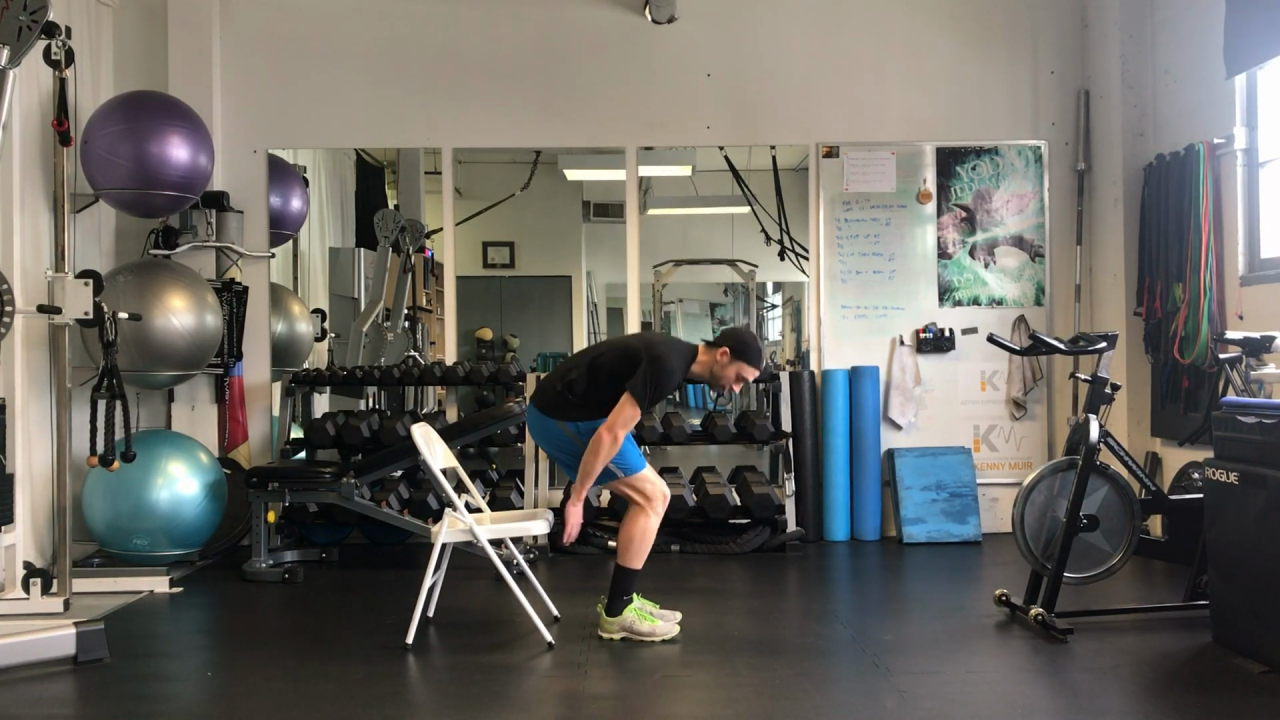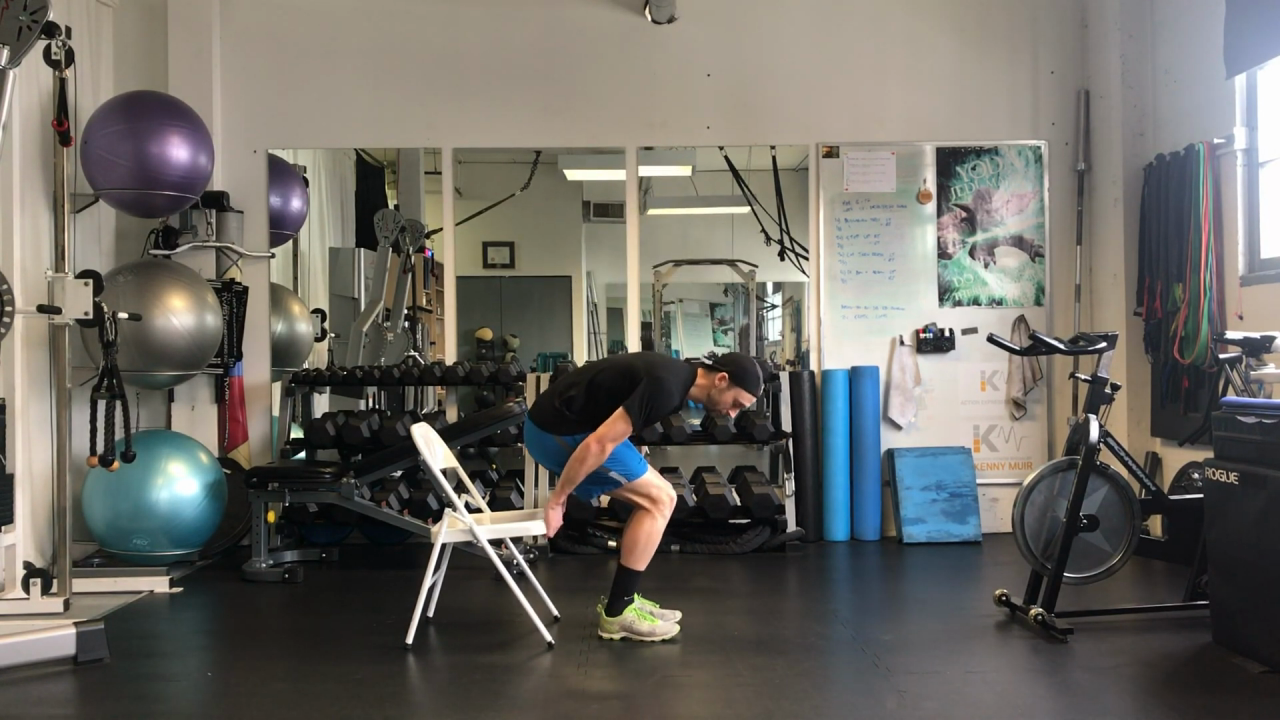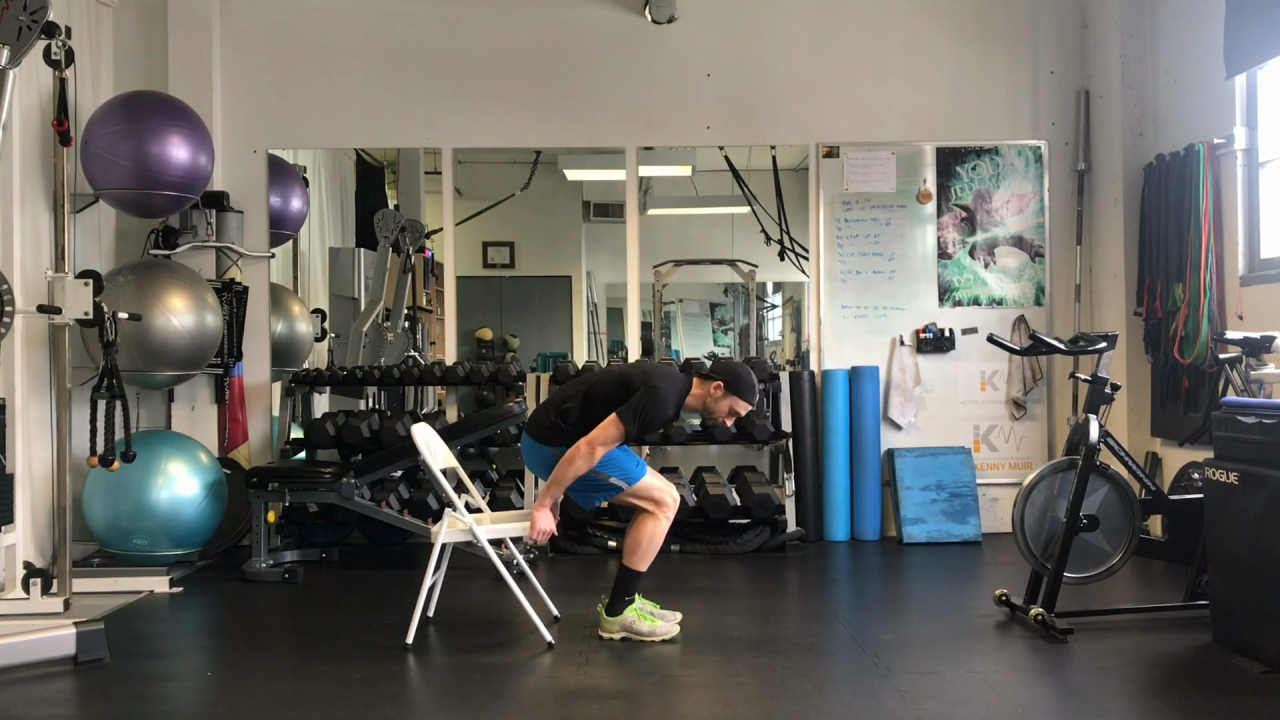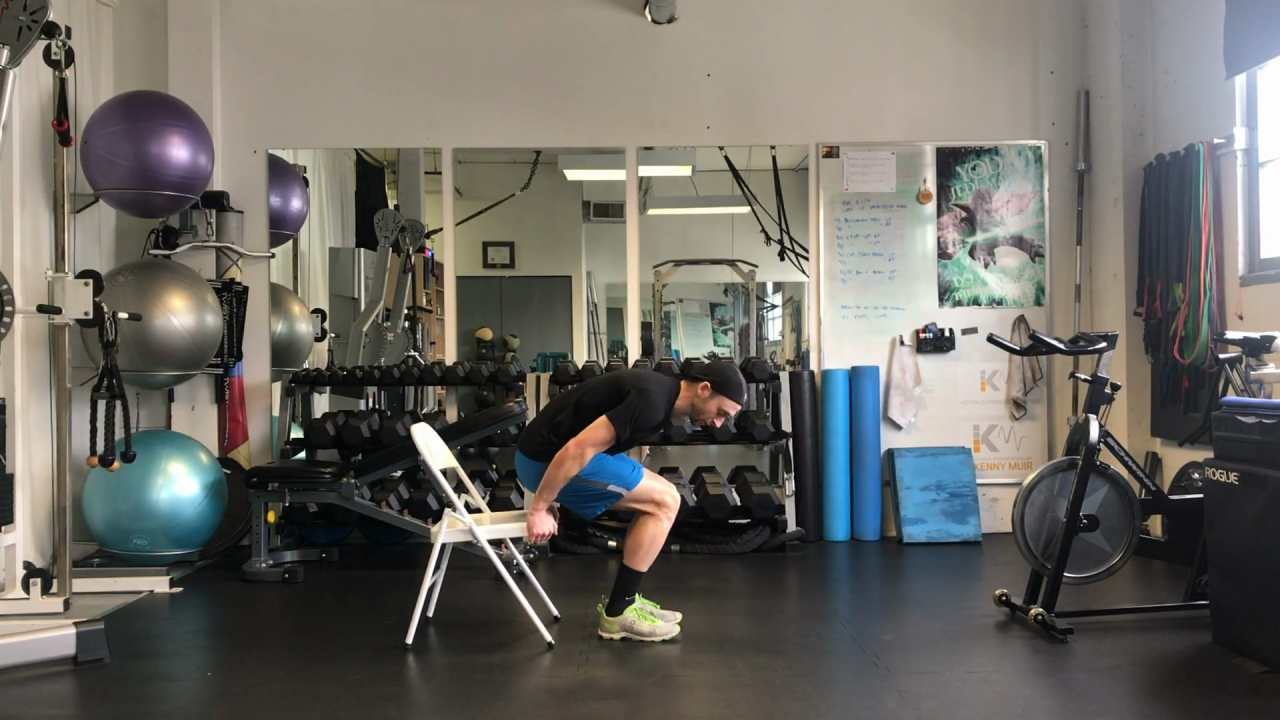
dt=0.2s
person 1, frame 1
left shoulder: (675, 357)
right shoulder: (667, 365)
left elbow: (617, 426)
right elbow: (611, 434)
right wrist: (576, 499)
left hip: (570, 411)
right hip: (562, 415)
left knee: (654, 496)
right knee: (652, 497)
left ankle: (621, 599)
right ankle: (618, 613)
person 1, frame 2
left shoulder: (676, 376)
right shoulder: (666, 387)
right elbow: (599, 444)
right wrist: (557, 501)
left hip: (563, 424)
right hip: (558, 430)
left knee: (658, 499)
right knee: (658, 500)
left ankle: (622, 600)
right ankle: (618, 613)
person 1, frame 3
left shoulder: (672, 386)
right shoulder: (662, 396)
right elbow: (589, 448)
left wrist: (554, 494)
right wrist: (543, 505)
left hip: (560, 435)
right hip: (554, 442)
left knee: (658, 500)
right knee: (663, 502)
left ankle: (622, 600)
right ankle: (618, 613)
person 1, frame 4
left shoulder: (661, 391)
right shoulder: (652, 401)
right elbow: (577, 450)
left wrist: (548, 497)
right wrist: (538, 509)
left hip: (550, 449)
right hip: (547, 457)
left knee: (660, 498)
right knee: (664, 503)
left ankle: (623, 600)
right ankle: (618, 613)
